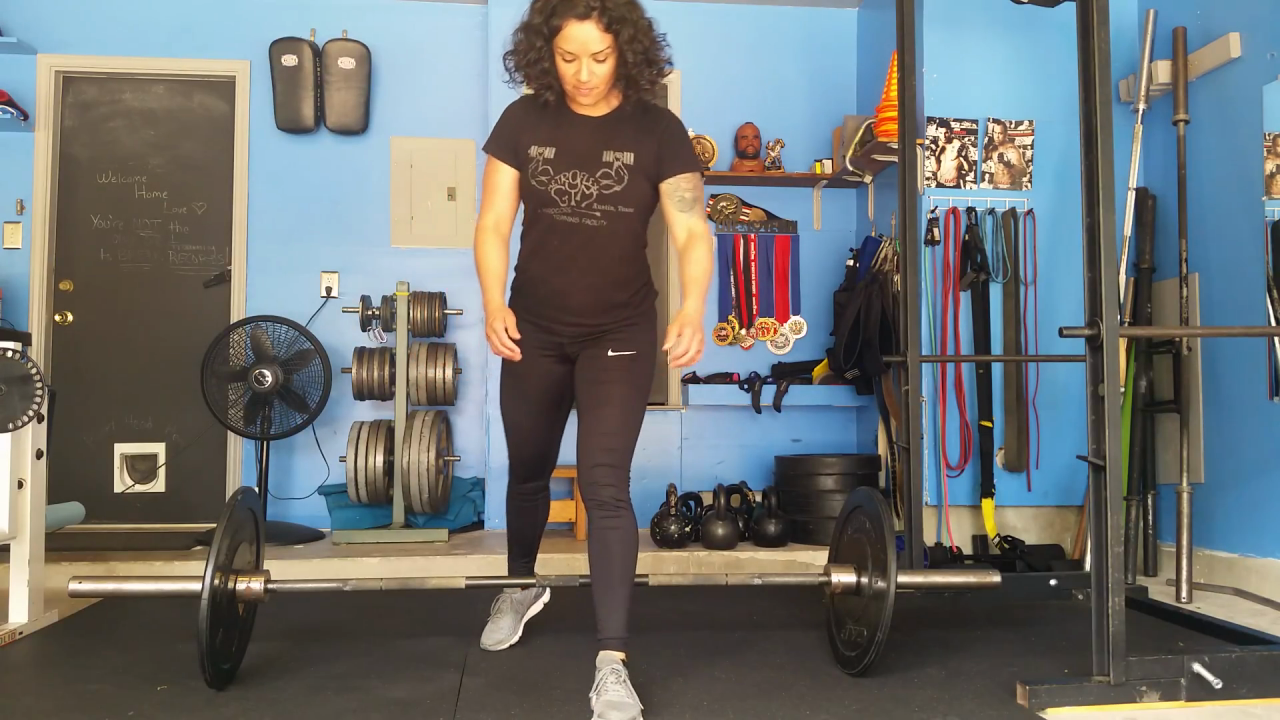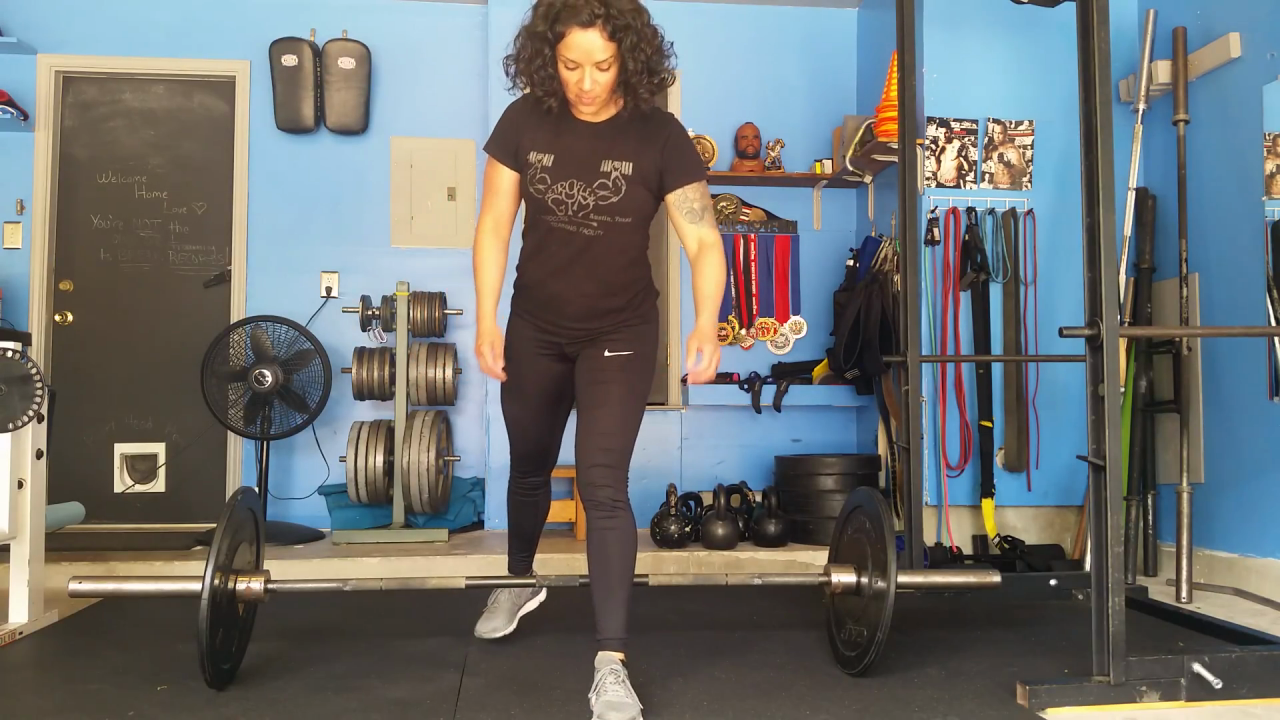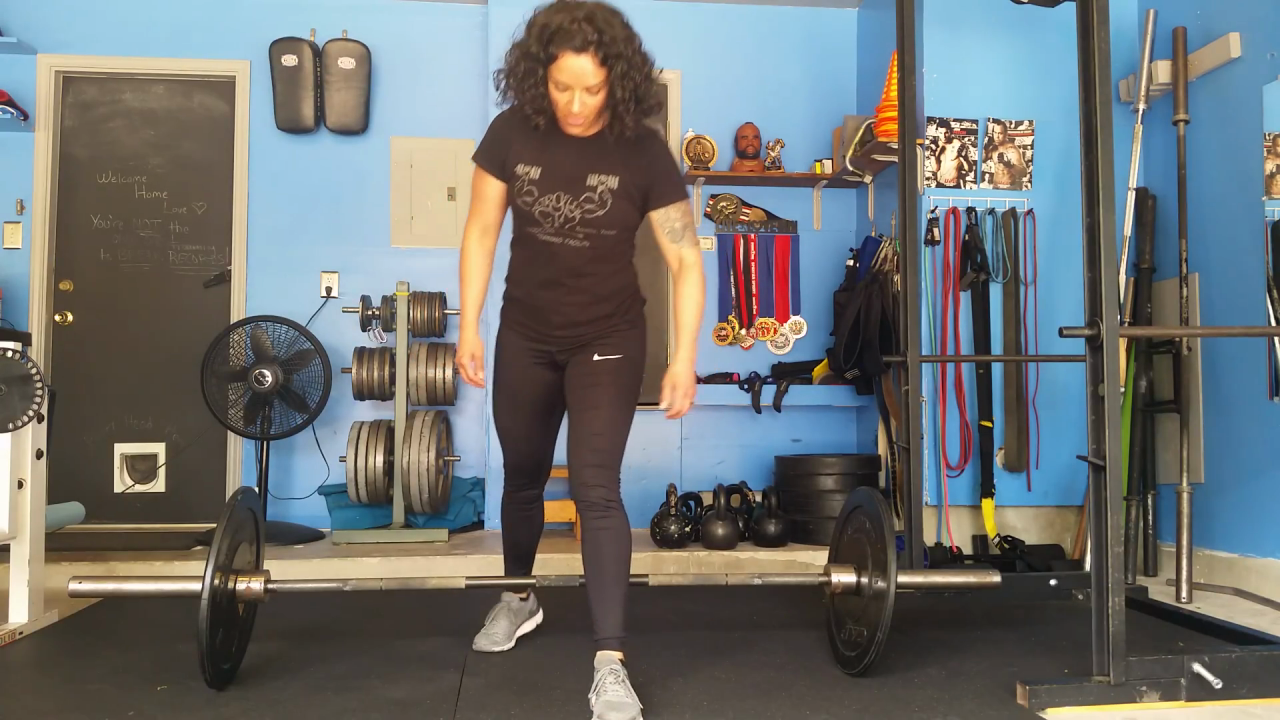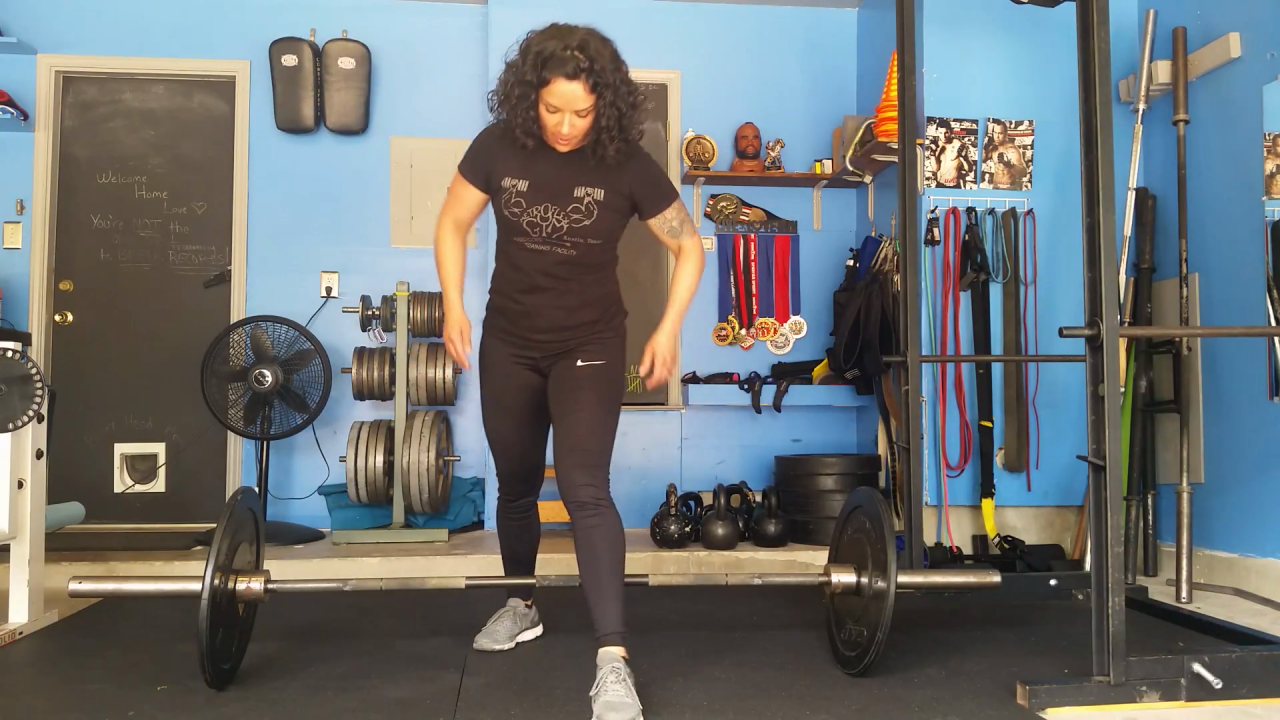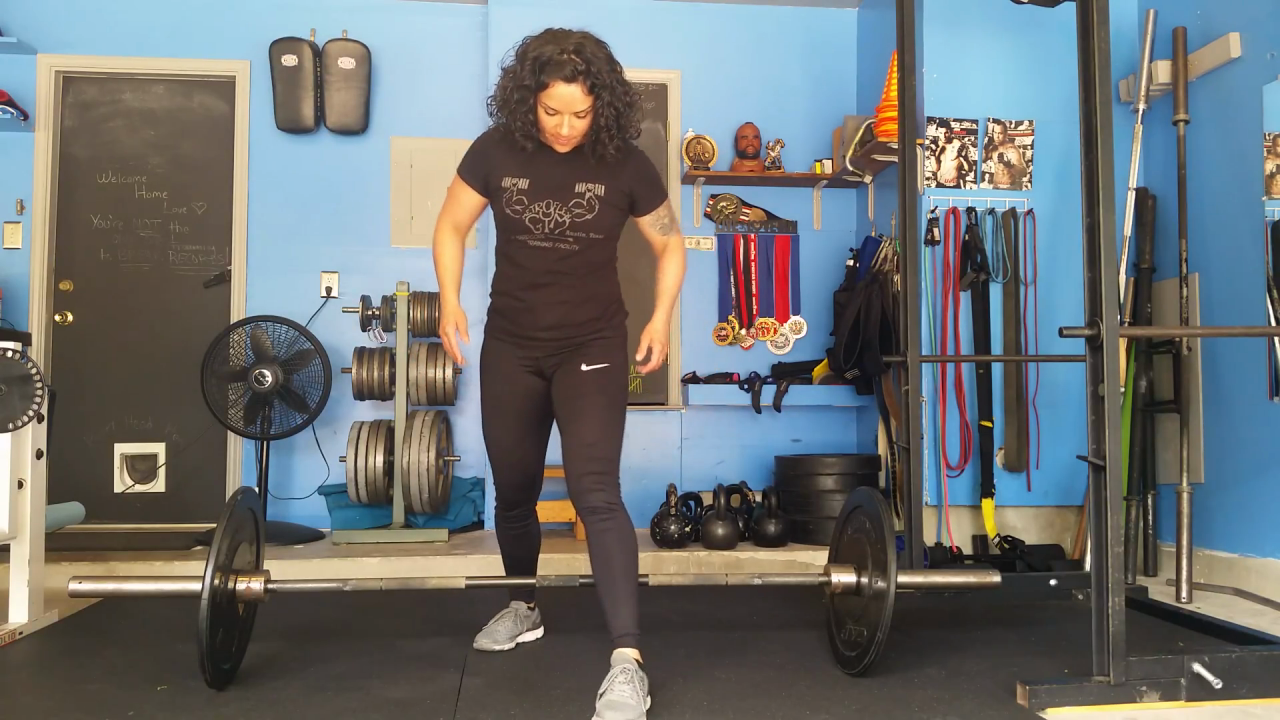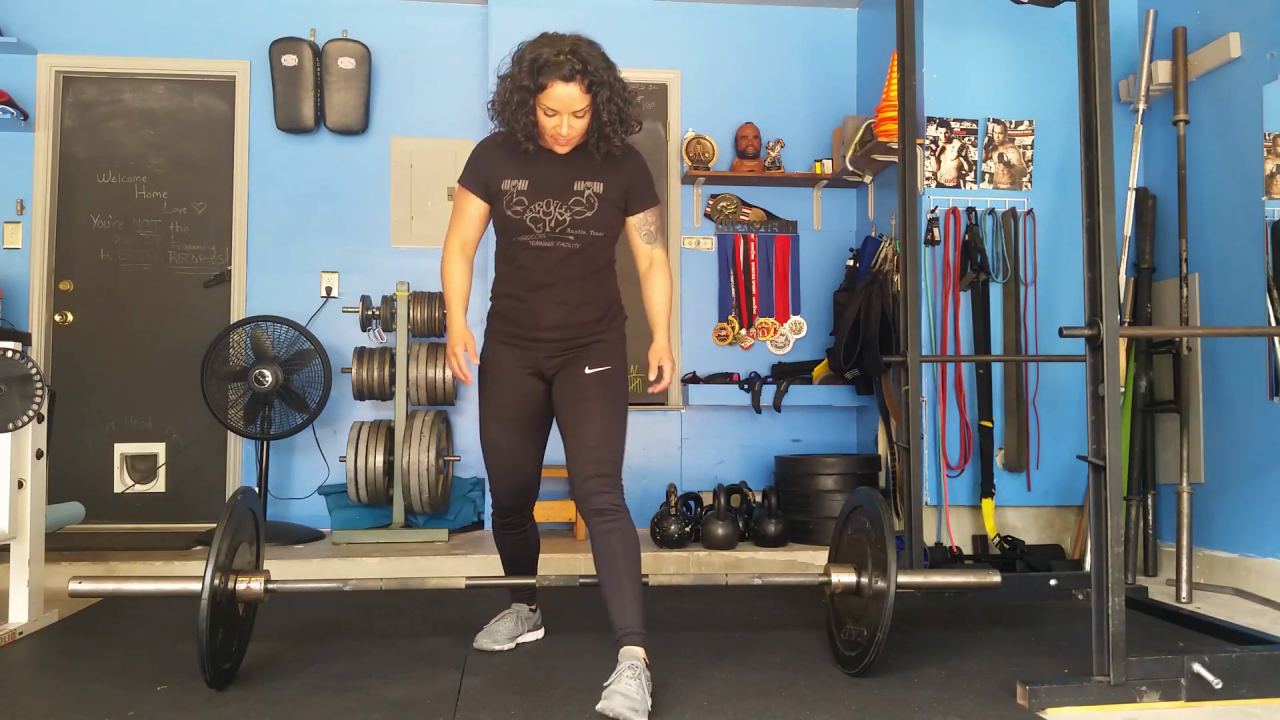
dt=0.2s
person 1, frame 1
left shoulder: (658, 130)
right shoulder: (522, 122)
left elbow: (691, 231)
right elbow: (494, 222)
left wrist: (692, 307)
right wrist: (495, 303)
left hip: (621, 334)
right hip: (537, 329)
left knee: (605, 486)
right knee: (528, 470)
left ankle: (611, 663)
right ankle: (522, 584)
person 1, frame 2
left shoulder: (660, 136)
right shoulder: (523, 122)
left elbow: (703, 239)
right elbow: (494, 224)
left wrist: (706, 325)
right wrist: (486, 319)
left hip: (620, 334)
right hip: (535, 328)
left knee: (603, 485)
right knee: (529, 467)
right ankle: (520, 581)
person 1, frame 3
left shoulder: (643, 153)
right shoulder: (512, 133)
left elbow: (686, 260)
right elbow: (481, 231)
left wrist: (684, 358)
right wrist: (468, 325)
left hip: (608, 340)
right hip: (524, 335)
left knee: (594, 487)
right knee: (523, 476)
right ankle: (518, 598)
person 1, frame 4
left shoulder: (628, 165)
right shoulder: (498, 147)
left elbow: (689, 247)
right elbow: (451, 225)
left wrist: (669, 330)
right wrist: (453, 307)
left hip: (590, 346)
right hip: (508, 344)
left knee: (584, 487)
right knee: (516, 484)
left ankle: (612, 661)
right ankle: (521, 605)
person 1, frame 5
left shoulder: (625, 164)
right shoulder: (497, 150)
left elbow: (670, 245)
right elbow: (450, 228)
left wrist: (660, 321)
right wrist: (449, 301)
left hip: (592, 348)
right hip: (510, 347)
left knee: (596, 493)
right knee: (514, 490)
left ankle: (628, 662)
right ankle: (524, 607)
person 1, frame 6
left shoulder: (622, 164)
right shoulder: (496, 157)
left elbow: (652, 257)
right elbow: (460, 245)
left wrist: (662, 339)
right wrist: (456, 323)
left hip: (592, 350)
right hip: (511, 350)
left knee: (599, 493)
right knee: (510, 497)
left ankle: (633, 660)
right ankle: (524, 607)
